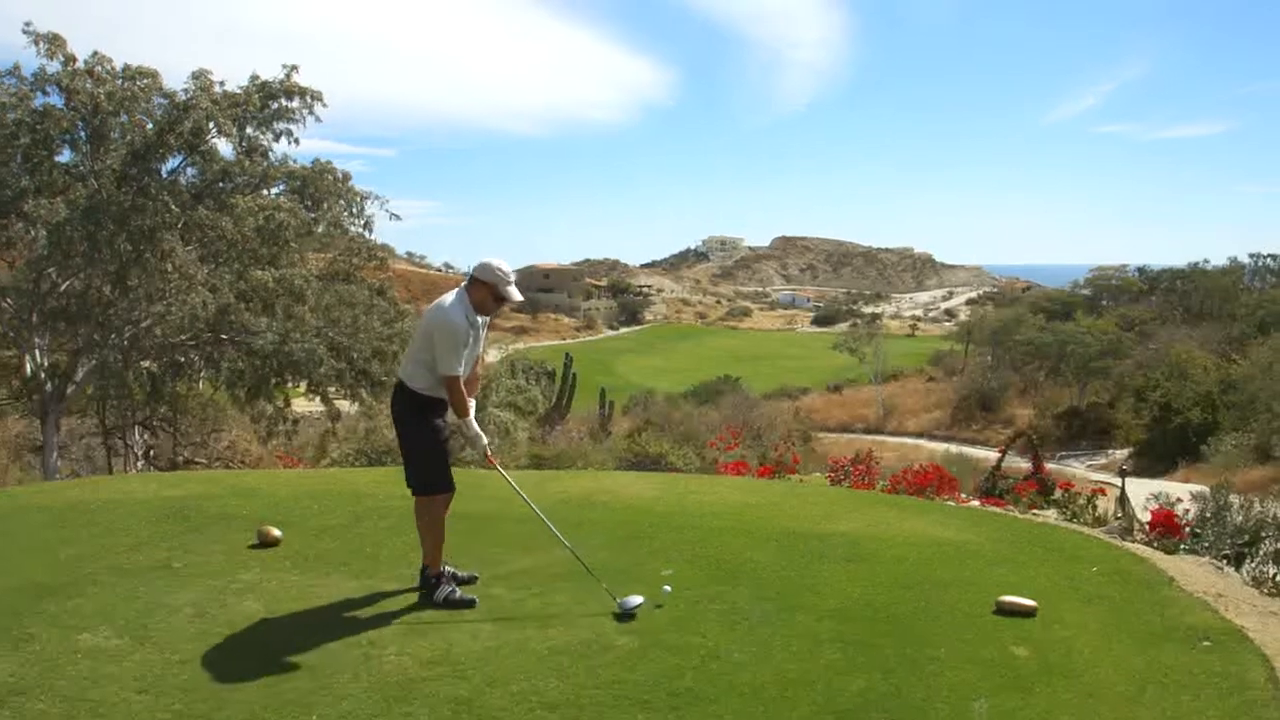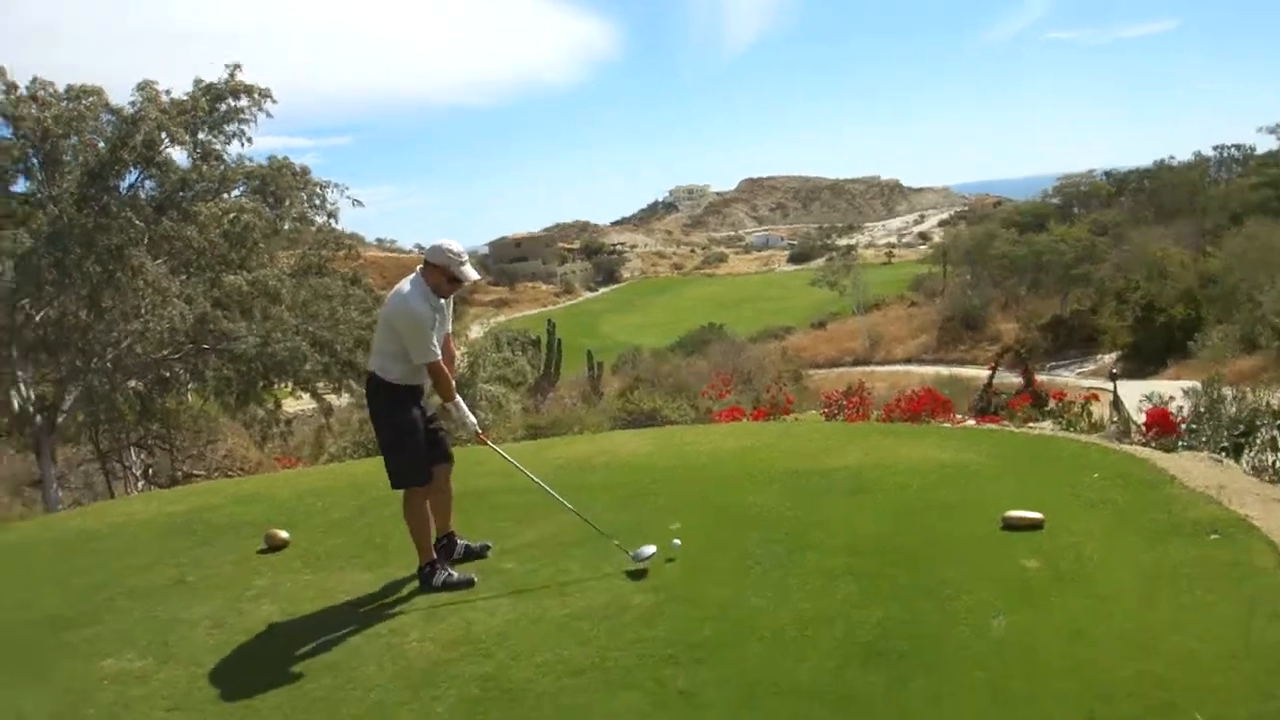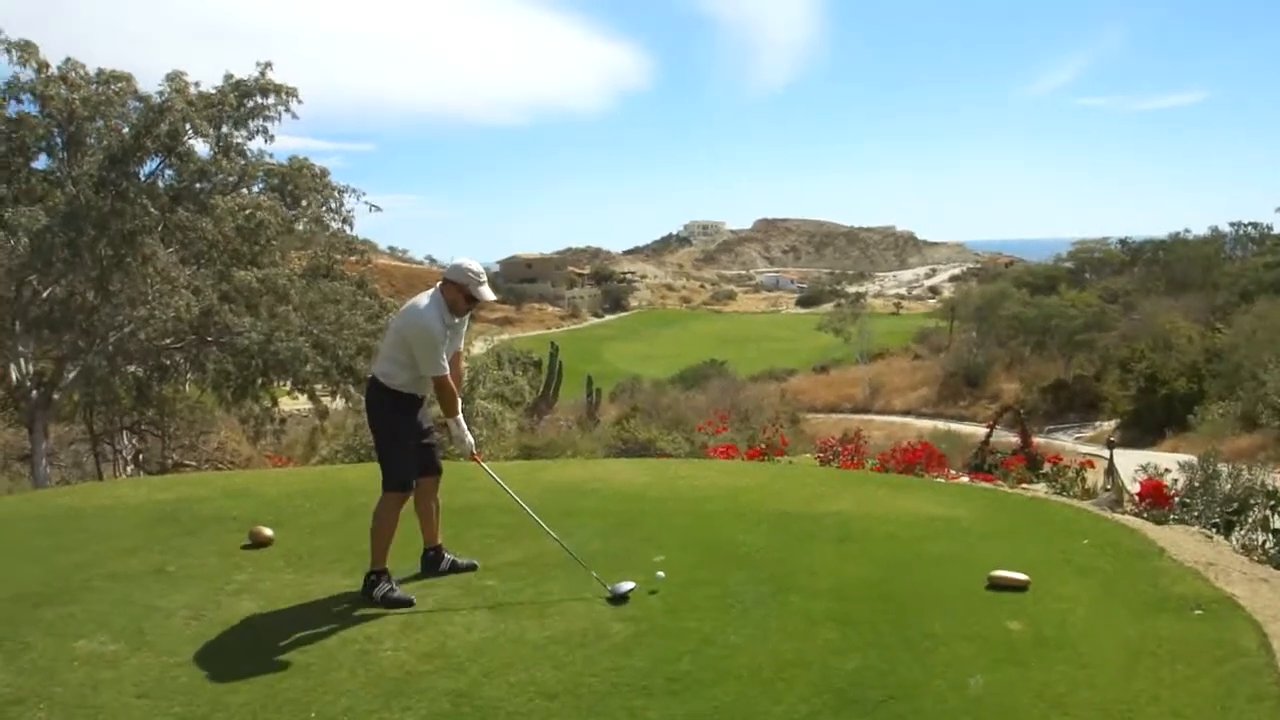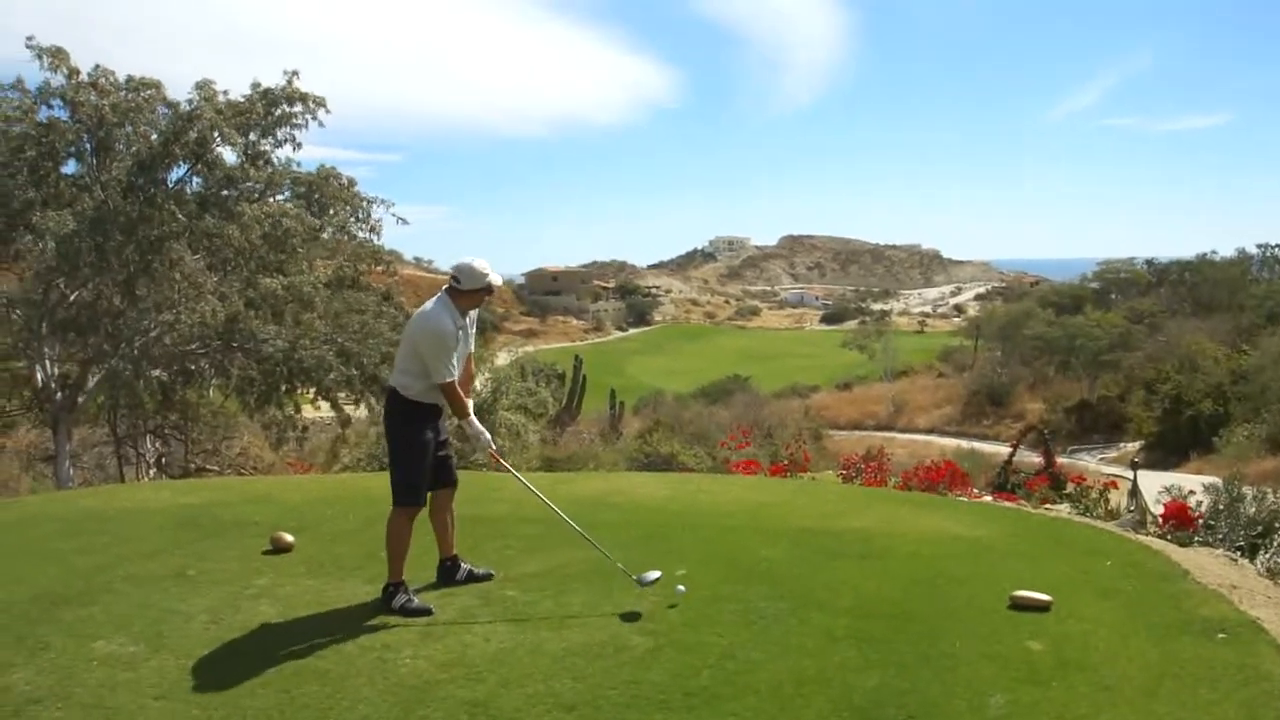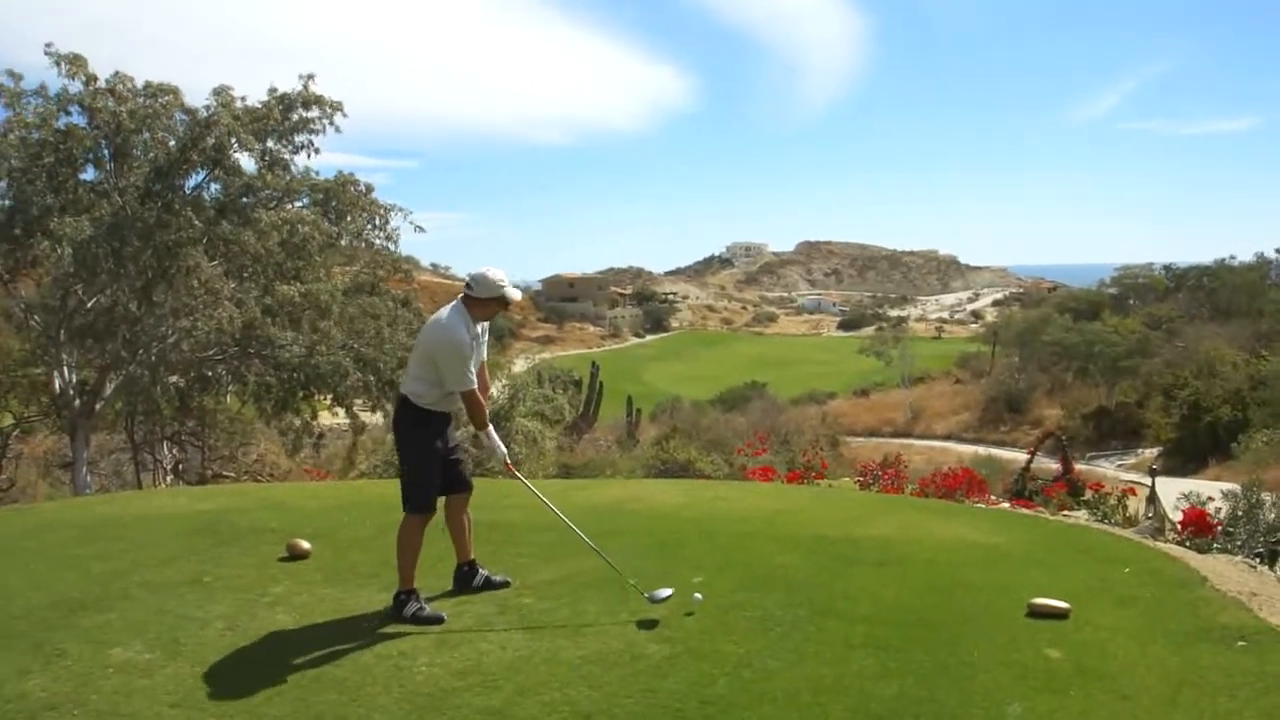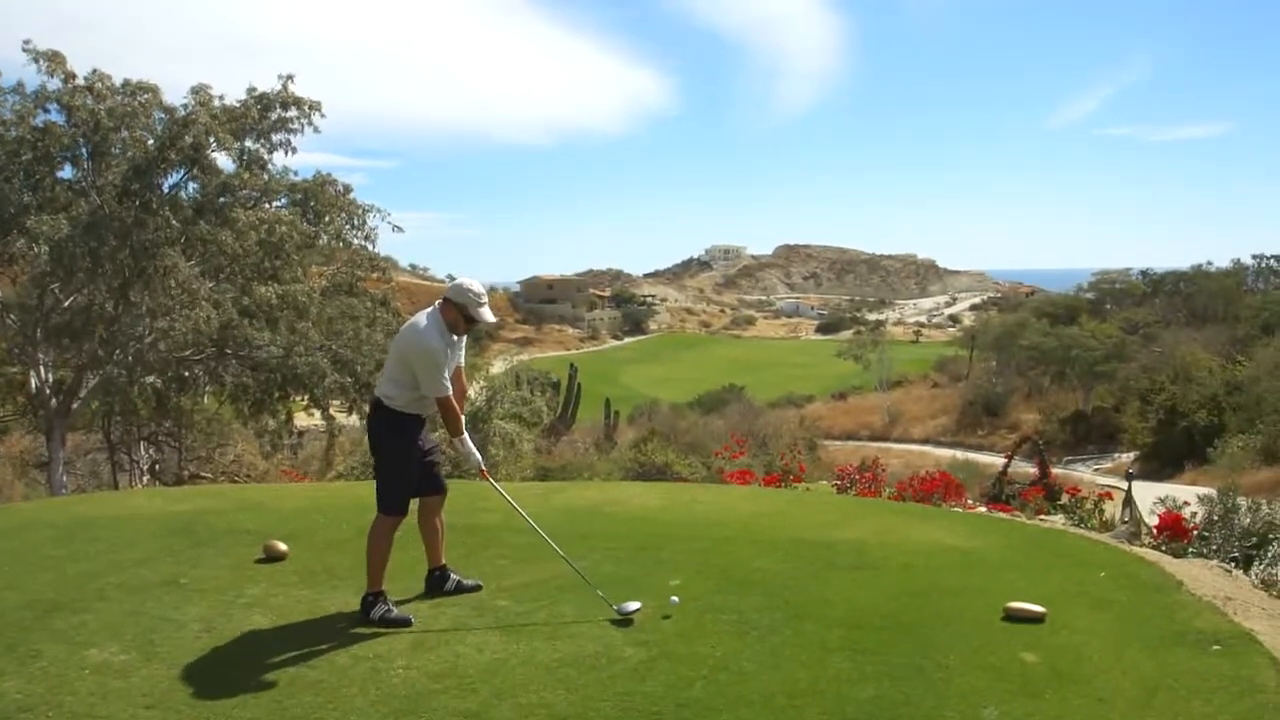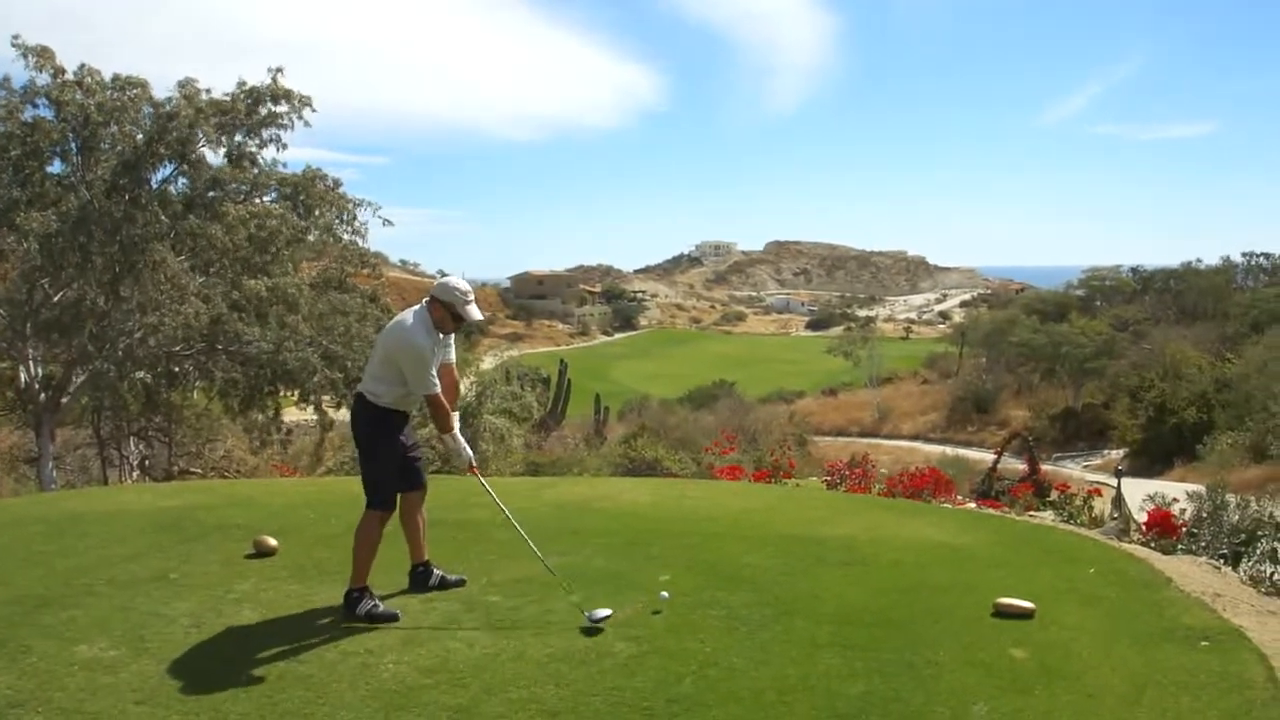
dt=0.5s
person 1, frame 1
left shoulder: (478, 312)
right shoulder: (451, 318)
left elbow: (473, 364)
right elbow: (452, 383)
left wrist: (470, 408)
right wrist: (471, 429)
left hip: (432, 402)
right hip: (416, 403)
left knee: (428, 490)
right knee: (439, 491)
left ankle: (434, 567)
right ankle: (433, 579)
person 1, frame 2
left shoulder: (441, 293)
right shoulder: (411, 306)
left elbow: (446, 344)
right elbow: (435, 367)
left wrist: (452, 397)
right wrist: (461, 411)
left hip: (412, 391)
right hip: (391, 395)
left knee: (441, 467)
right knee: (417, 483)
left ankle: (446, 542)
right ankle: (429, 567)
person 1, frame 3
left shoulder: (457, 310)
right shoulder: (425, 320)
left elbow: (455, 363)
right elbow: (442, 382)
left wrist: (456, 410)
right wrist: (459, 429)
left hip: (414, 398)
right hip: (389, 399)
left knee: (429, 478)
right knee: (398, 488)
left ankle: (433, 555)
right ankle: (376, 576)
person 1, frame 4
left shoulder: (465, 314)
right shoulder: (436, 324)
left elbow: (466, 366)
right elbow: (449, 387)
left wrist: (467, 410)
right wrist: (473, 426)
left hip: (431, 410)
right hip: (409, 412)
left knee: (444, 489)
right knee: (408, 503)
left ankle: (450, 565)
right ankle: (394, 587)
person 1, frame 5
left shoulder: (476, 322)
right shoulder: (451, 334)
left elbow: (481, 375)
right elbow: (469, 396)
left wrist: (485, 426)
right wrist: (491, 438)
left hip: (440, 417)
right hip: (418, 419)
left knee: (459, 493)
right knee: (420, 510)
left ankle: (467, 571)
right ankle: (405, 596)
person 1, frame 6
left shoulder: (453, 327)
right shoulder: (427, 341)
left elbow: (458, 380)
right elbow: (445, 402)
left wrist: (460, 432)
right wrist: (465, 445)
left hip: (413, 420)
right hip: (392, 422)
left knee: (434, 495)
right knee: (392, 512)
left ankle: (438, 575)
right ankle: (373, 598)
person 1, frame 7
left shoulder: (440, 325)
right shoulder: (415, 340)
left elbow: (449, 378)
right elbow: (434, 400)
left wrist: (455, 426)
right wrist: (457, 443)
left hip: (396, 415)
right hip: (376, 417)
left knee: (415, 491)
right knee: (381, 507)
left ankle: (421, 571)
right ankle: (357, 593)
